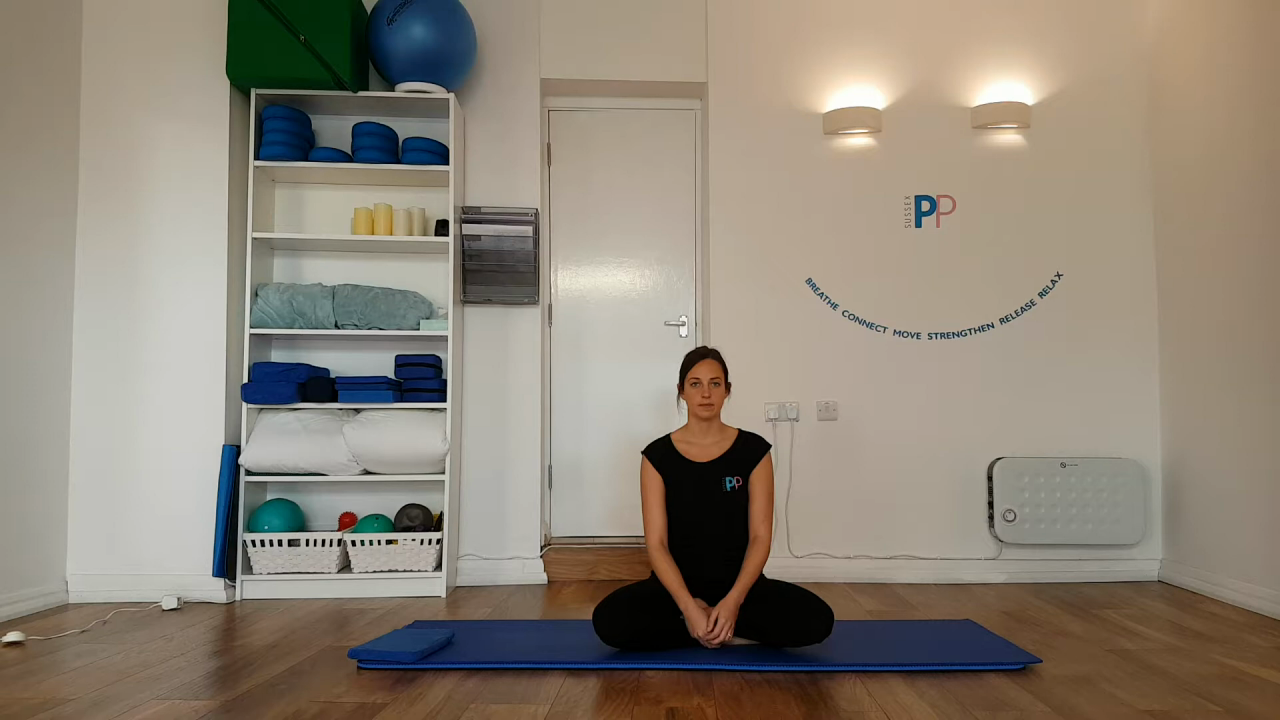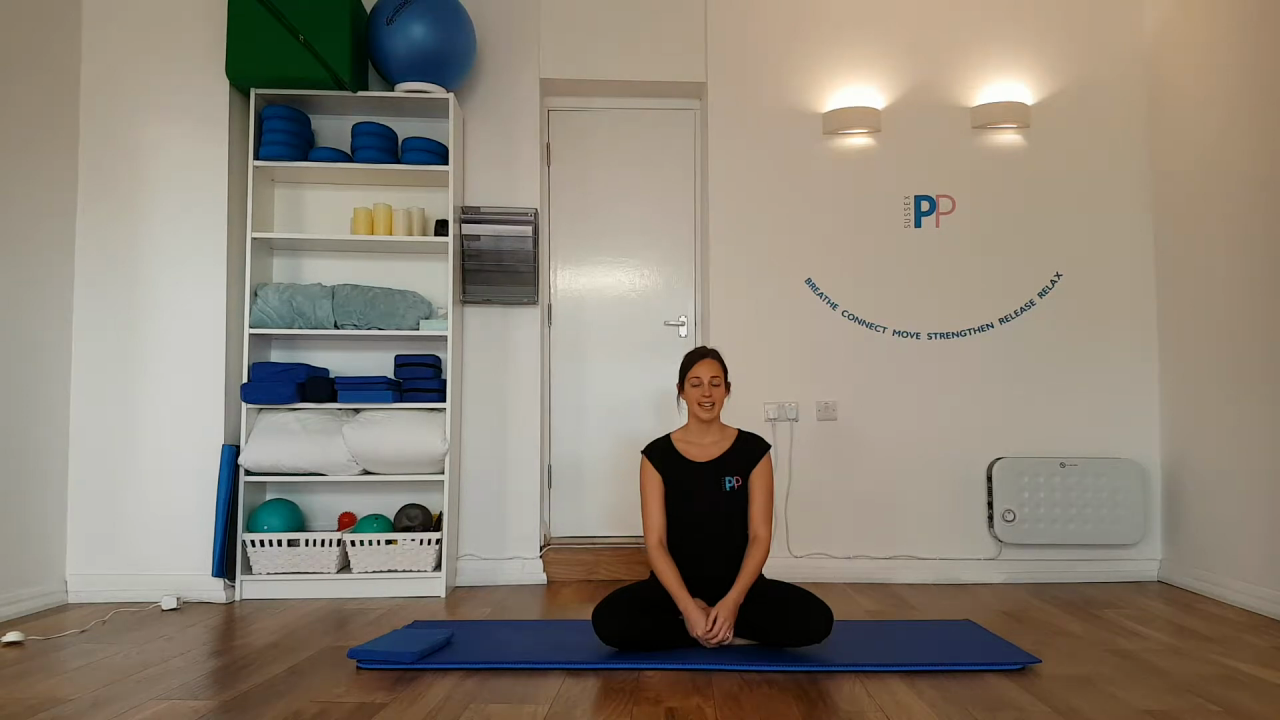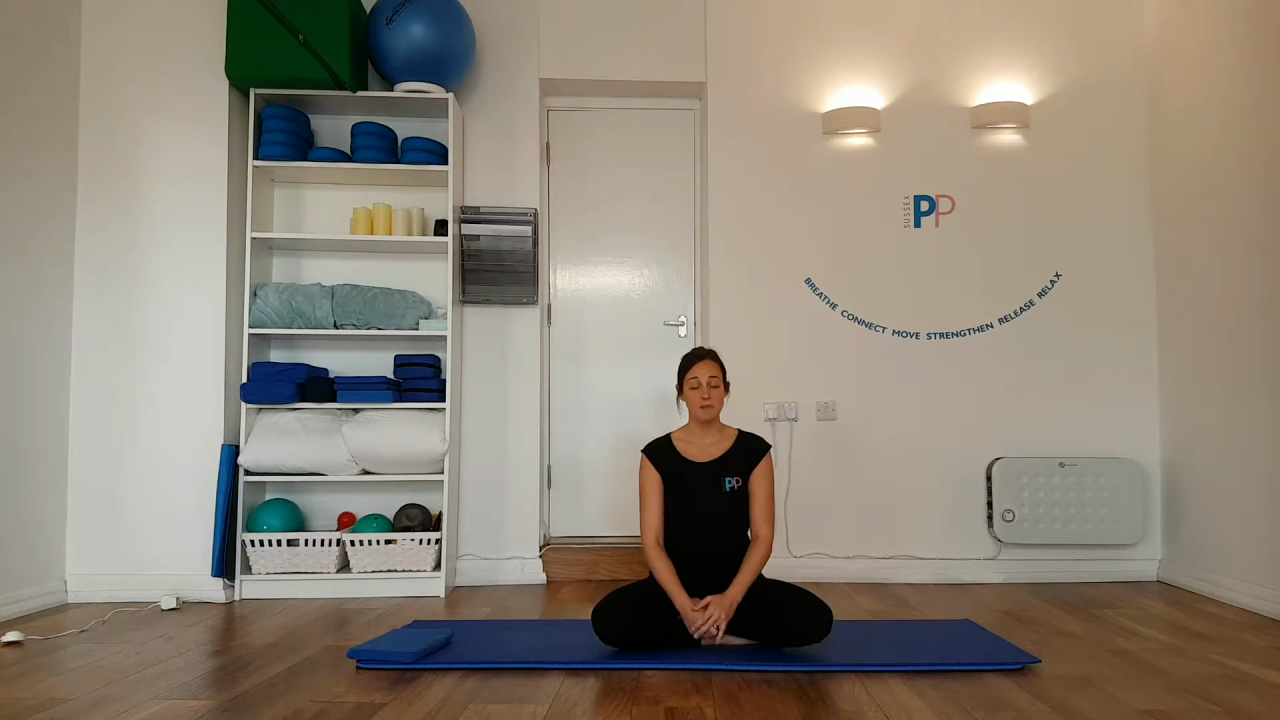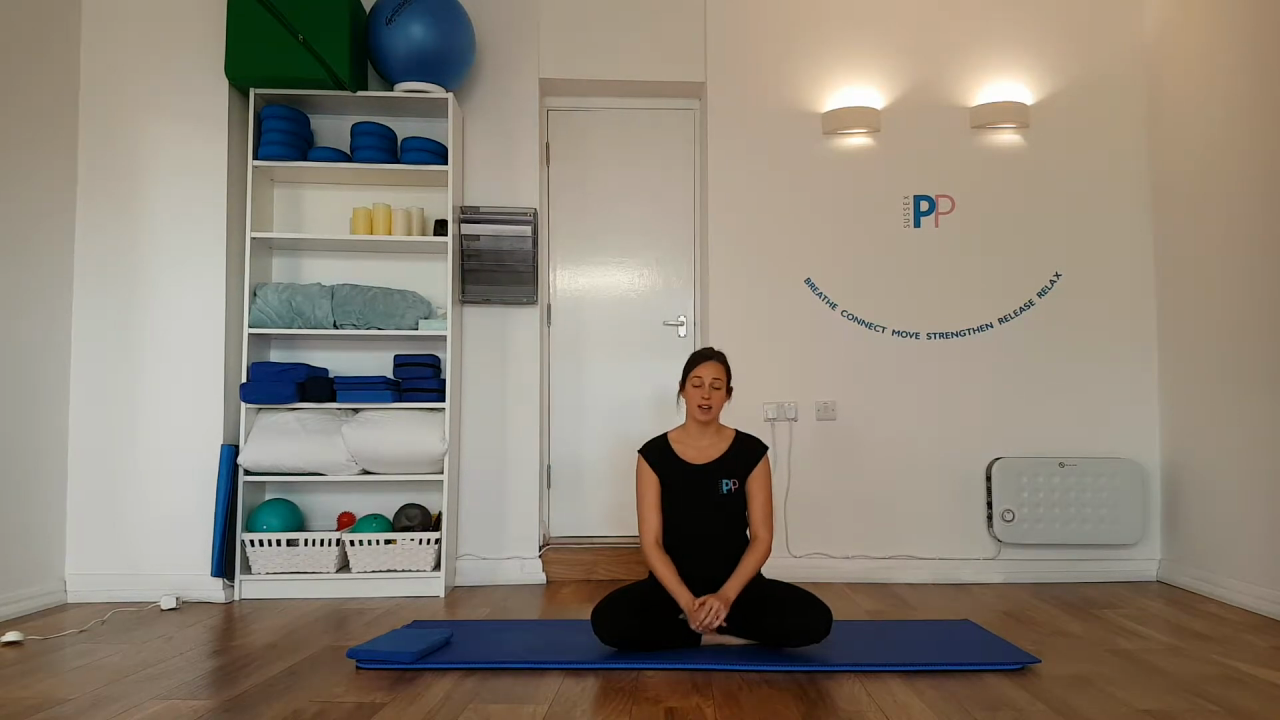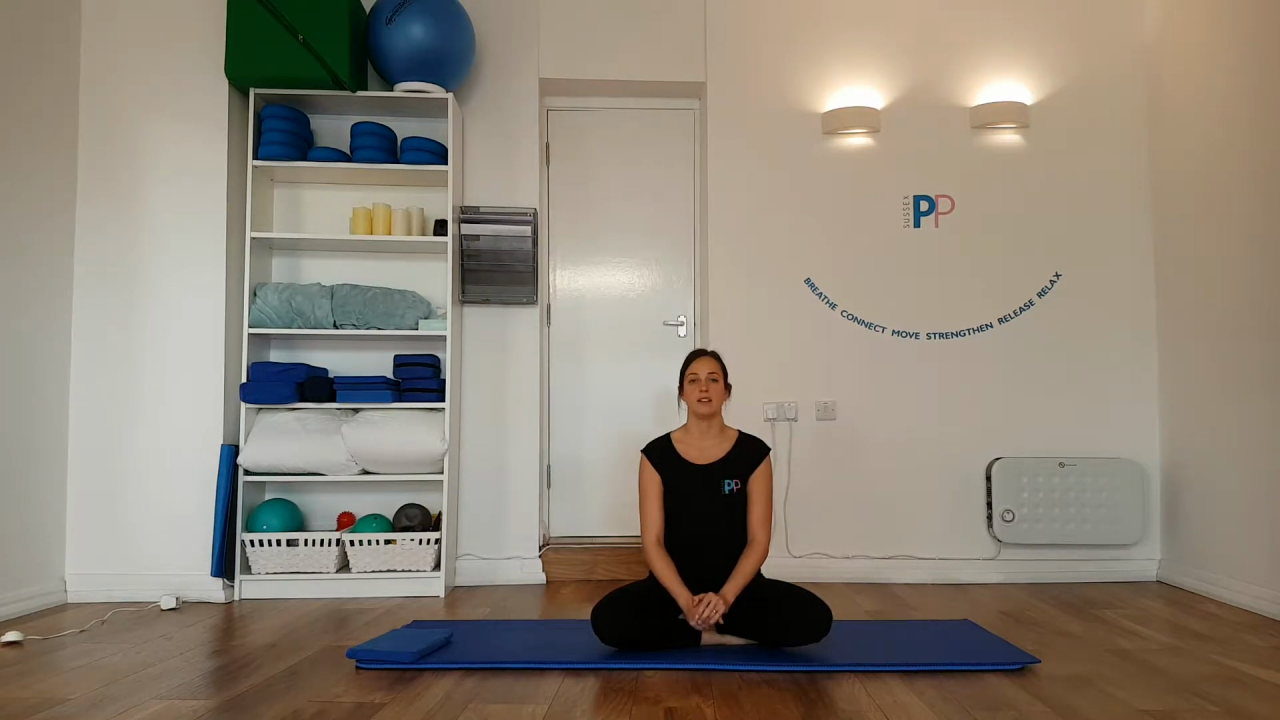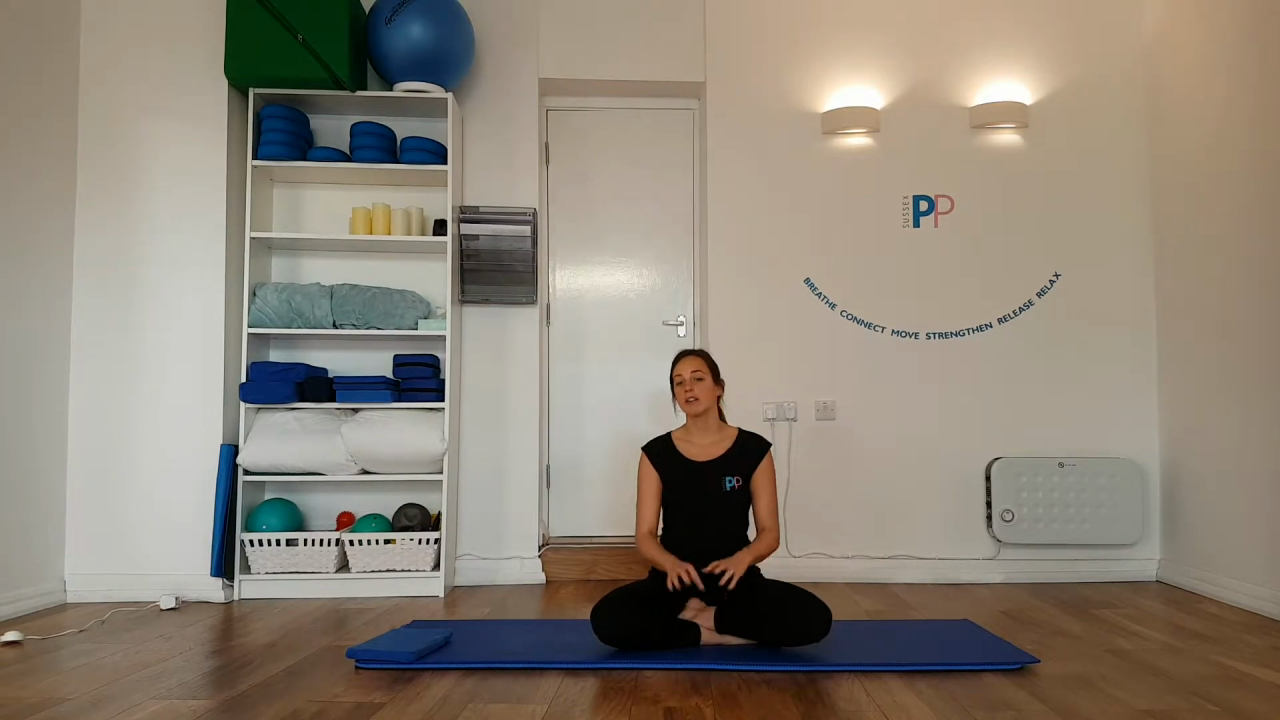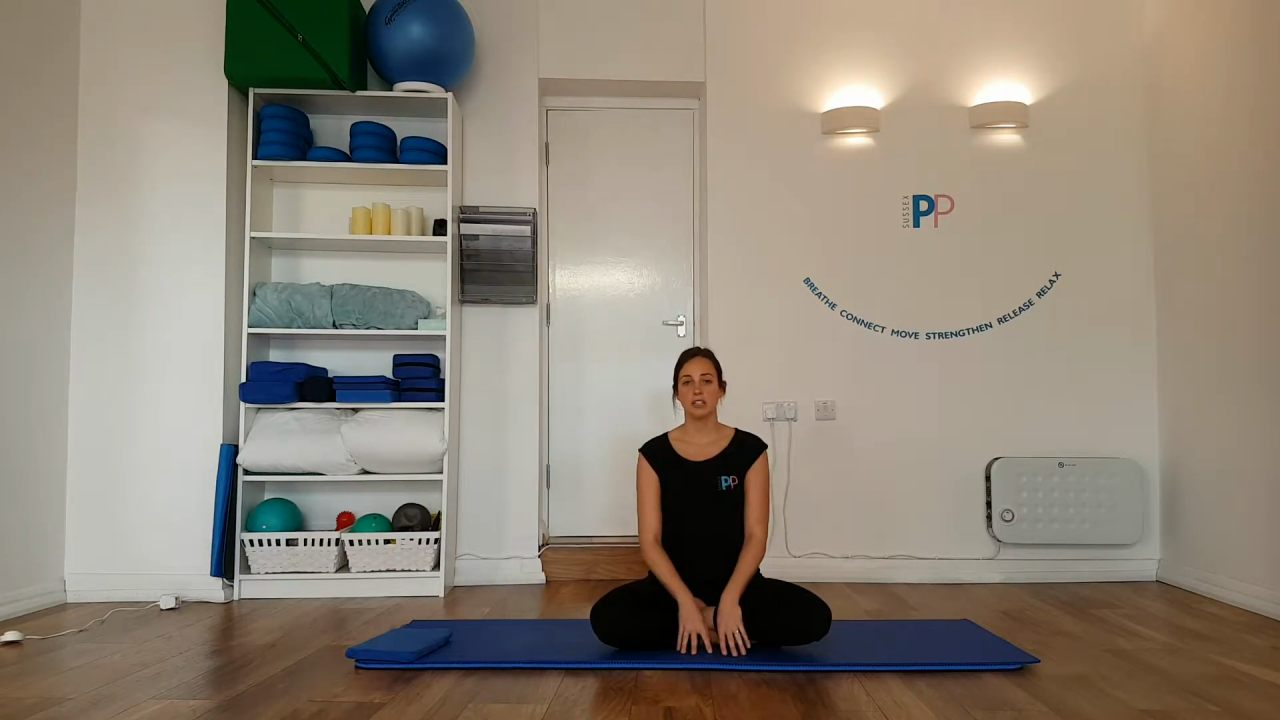
dt=0.7s
person 1, frame 1
left shoulder: (753, 450)
right shoulder: (658, 455)
left elbow: (760, 536)
right elbow: (656, 543)
left wrist: (733, 602)
right wrist: (689, 608)
left hip: (738, 584)
right hip: (676, 586)
left knee: (817, 619)
right knee: (609, 620)
left ankle: (723, 625)
right ankle: (725, 630)
person 1, frame 2
left shoulder: (753, 450)
right shoulder: (658, 454)
left elbow: (760, 536)
right elbow: (655, 542)
left wrist: (733, 601)
right wrist: (687, 607)
left hip: (737, 584)
right hip: (676, 586)
left knee: (816, 619)
right knee: (608, 620)
left ankle: (714, 625)
right ankle: (728, 630)
person 1, frame 3
left shoulder: (753, 450)
right shoulder: (657, 454)
left elbow: (762, 537)
right elbow: (652, 541)
left wrist: (731, 599)
right wrist: (684, 605)
left hip: (737, 584)
right hip: (675, 584)
left knee: (816, 619)
right knee: (607, 620)
left ankle: (710, 627)
right ankle: (733, 633)
person 1, frame 4
left shoulder: (750, 451)
right shoulder: (654, 454)
left elbow: (762, 538)
right elbow: (651, 542)
left wrist: (726, 595)
right wrist: (687, 602)
left hip: (735, 584)
right hip: (673, 584)
left knee: (815, 619)
right knee: (607, 620)
left ankle: (705, 622)
right ankle: (731, 634)
person 1, frame 5
left shoulder: (753, 453)
right shoulder: (657, 455)
left elbow: (759, 539)
right elbow: (653, 542)
left wrist: (725, 598)
right wrist: (686, 601)
left hip: (737, 584)
right hip: (674, 584)
left knee: (815, 618)
right knee: (606, 620)
left ankle: (695, 624)
right ankle: (728, 634)
person 1, frame 6
left shoulder: (753, 449)
right shoulder: (656, 453)
left elbow: (769, 532)
right elbow: (644, 536)
left wrist: (743, 558)
right wrist: (671, 562)
left hip: (737, 582)
right hip: (675, 582)
left knee: (815, 618)
right knee: (606, 619)
left ankle: (696, 615)
right ankle: (728, 634)
person 1, frame 7
left shoulder: (750, 449)
right shoulder: (654, 454)
left elbow: (756, 536)
right elbow: (650, 541)
left wrist: (730, 599)
right wrist: (685, 602)
left hip: (735, 581)
right hip: (673, 582)
left knee: (815, 618)
right knee: (606, 618)
left ankle: (705, 618)
right ankle: (728, 632)
